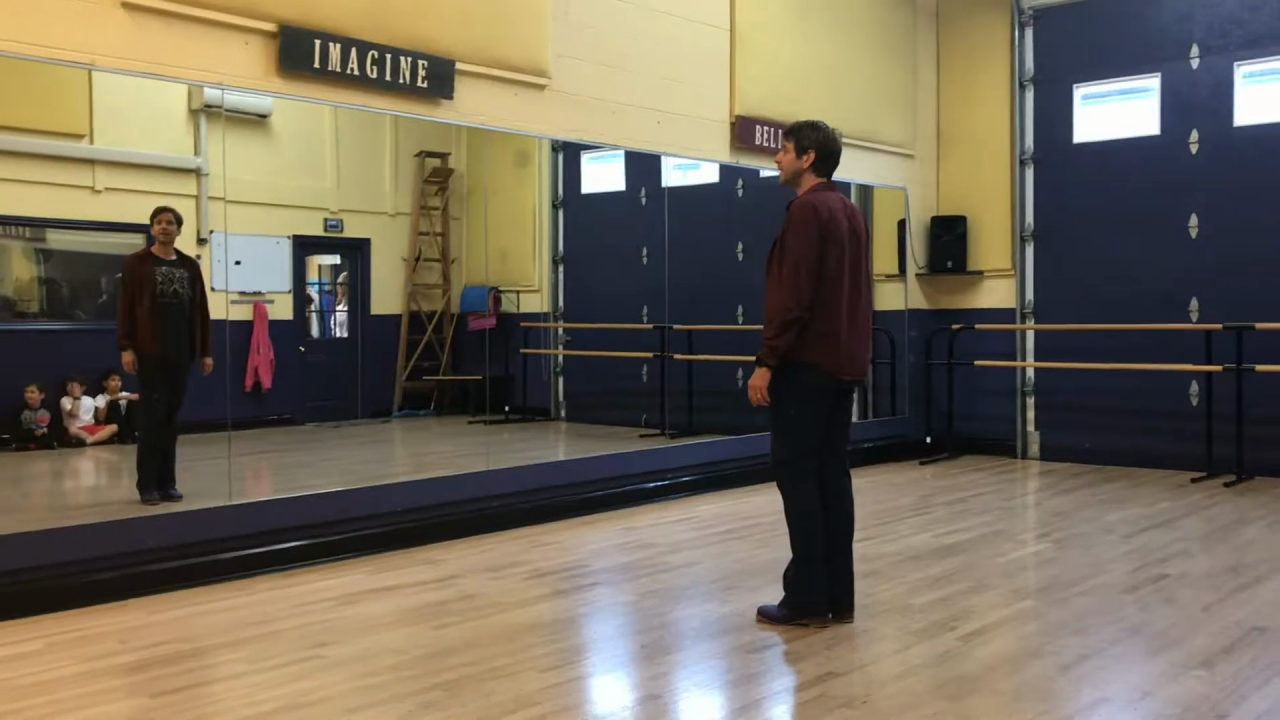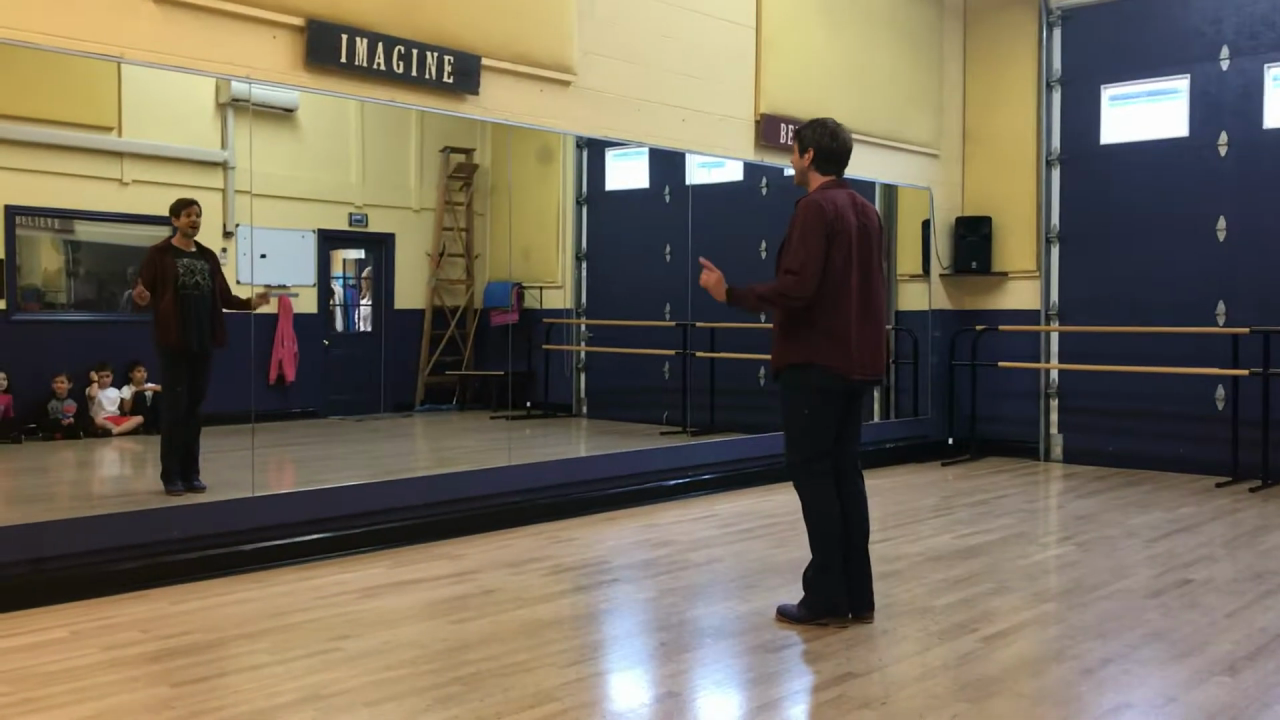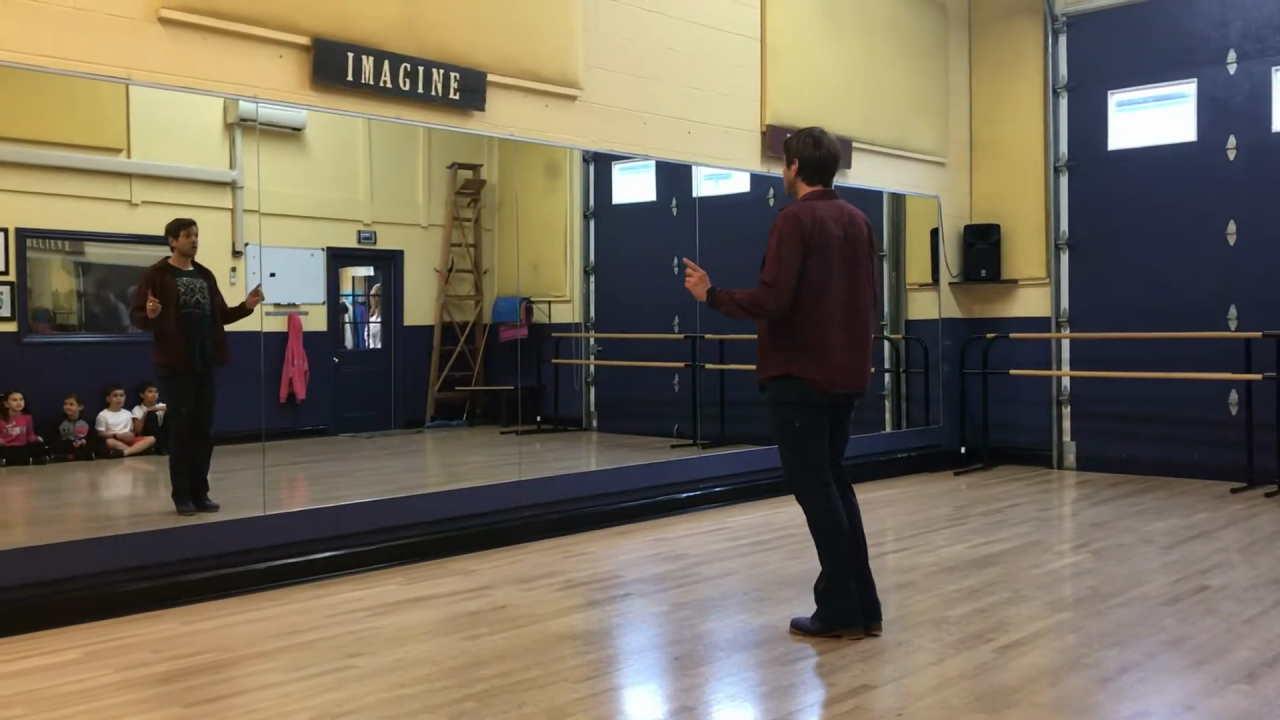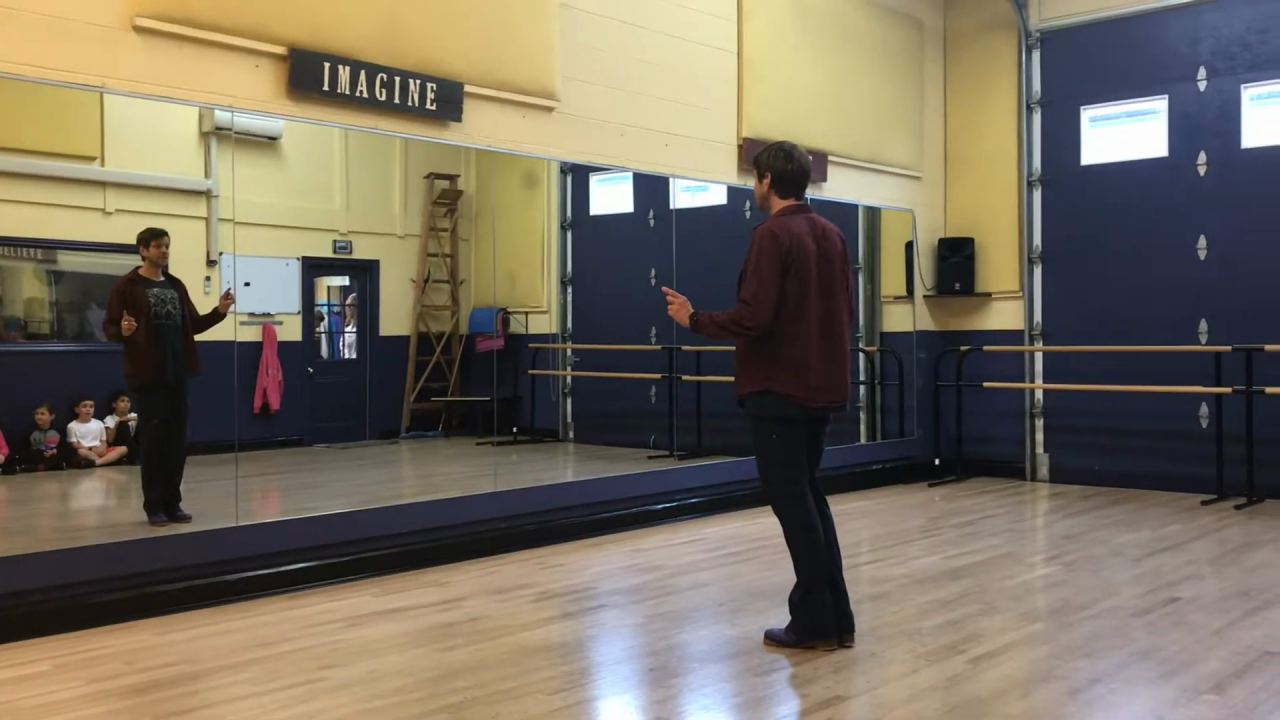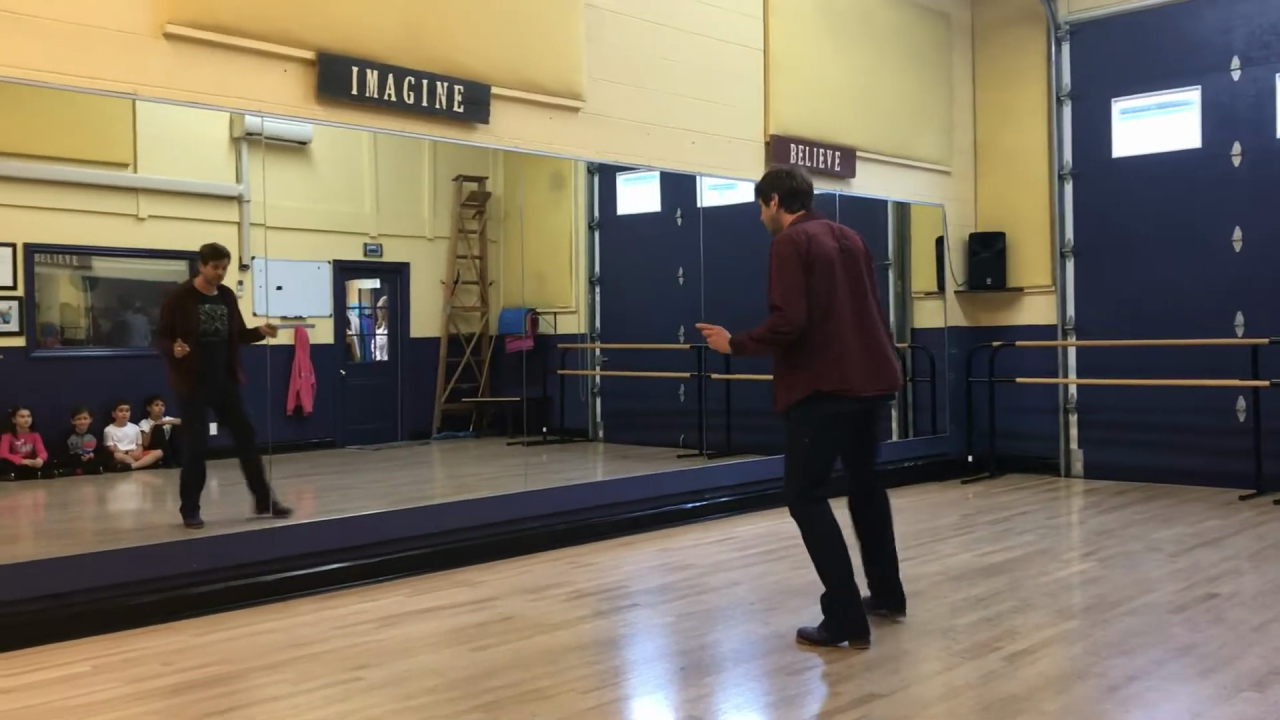
dt=1s
person 1, frame 1
left shoulder: (807, 210)
right shoulder: (851, 213)
left elbow: (793, 296)
left wrist: (766, 362)
left hip: (806, 365)
right hip: (844, 364)
left knee: (796, 474)
right knee: (832, 474)
left ankle: (807, 598)
right ankle: (838, 595)
person 1, frame 2
left shoulder: (815, 208)
right shoulder: (866, 212)
left elbow: (796, 288)
left wrist: (731, 293)
left hip: (814, 364)
right hip: (857, 363)
left knee: (812, 475)
right knee: (845, 473)
left ankle: (826, 598)
right ankle: (856, 595)
person 1, frame 3
left shoulder: (796, 219)
right shoulder: (858, 222)
left elbow: (772, 299)
left wrist: (711, 294)
left hip: (799, 375)
right hip: (845, 374)
left knee: (814, 488)
right knee: (833, 483)
left ankle: (839, 610)
right ankle: (862, 606)
person 1, frame 4
left shoulder: (772, 235)
right shoulder: (832, 236)
left elbow: (754, 317)
right elbow: (844, 311)
left wrist: (694, 319)
left hip: (778, 390)
right hip: (822, 387)
left knee: (791, 501)
right knee: (808, 496)
left ankle: (814, 623)
right ankle: (836, 618)
person 1, frame 5
left shoulder: (790, 244)
right shoulder: (850, 239)
left elbow: (788, 323)
left wrist: (735, 343)
left hip: (823, 387)
right hip: (874, 379)
left knee: (805, 496)
right knee: (865, 485)
left ankle: (845, 619)
right ankle: (888, 594)
person 2, frame 1
left shoulder: (190, 266)
right shoulder: (137, 263)
left elbow: (201, 311)
right elbow: (126, 308)
left wrist: (205, 351)
right wrist: (126, 347)
left hip: (181, 352)
right hip: (150, 353)
left knee: (171, 417)
right knee: (152, 416)
left ankle: (167, 482)
right ankle: (147, 484)
person 2, frame 2
left shoulder: (208, 257)
right shoulder: (158, 255)
left elbow: (223, 298)
right elbow: (146, 296)
left wrist: (249, 303)
right wrist: (142, 300)
left hip: (203, 344)
right hip: (172, 344)
left knee: (194, 408)
right knee: (175, 407)
left ankle: (191, 473)
right ankle: (171, 475)
person 2, frame 3
left shoulder: (205, 275)
right shoulder: (157, 275)
left elbow: (220, 315)
right elbow: (137, 317)
left wrist: (247, 306)
right wrist: (150, 315)
left hip: (206, 363)
right hip: (175, 364)
left knee: (203, 429)
right knee: (181, 428)
left ankle: (200, 492)
right ankle: (182, 495)
person 2, frame 4
left shoulder: (176, 286)
right shoulder: (128, 286)
left elbow: (193, 325)
right elbow: (109, 327)
left wrist: (219, 311)
right wrist: (123, 331)
left hip: (178, 373)
right hip: (147, 375)
left knee: (176, 440)
right knee: (153, 439)
left ankle: (172, 503)
right ankle: (154, 506)
person 2, frame 5
left shoulder: (228, 297)
right shoulder: (179, 297)
left elbow: (237, 335)
right elbow: (161, 336)
left wrist: (259, 332)
right wrist: (173, 350)
left hip: (225, 379)
right hip: (192, 383)
left knee: (246, 436)
right knee: (196, 445)
left ankle: (264, 500)
right ankle: (190, 509)
